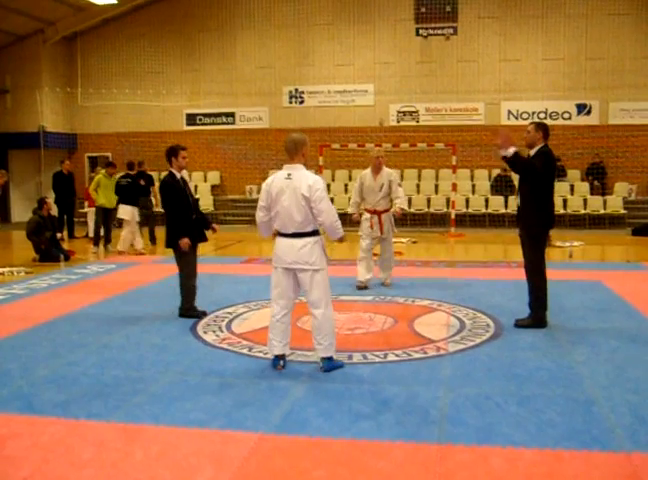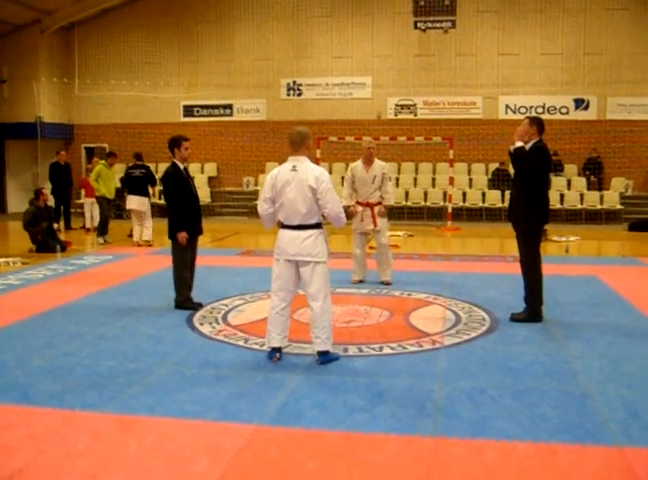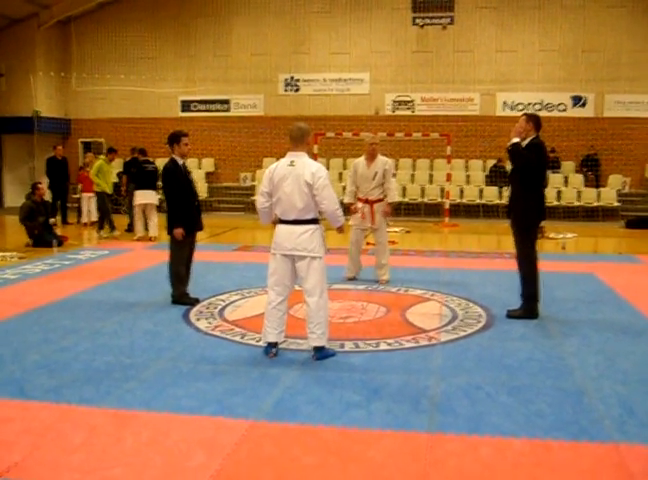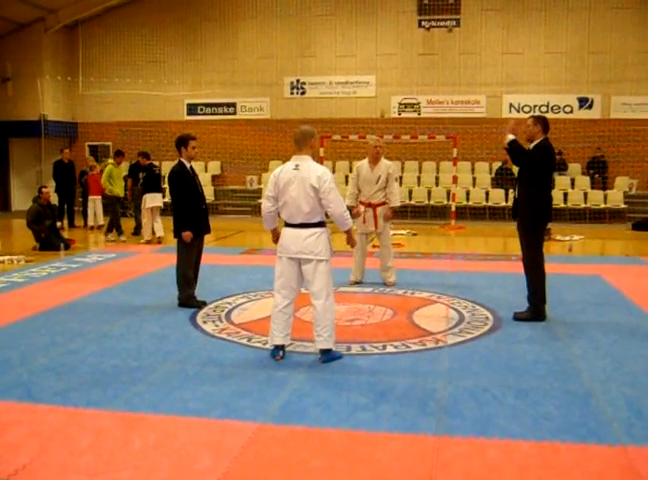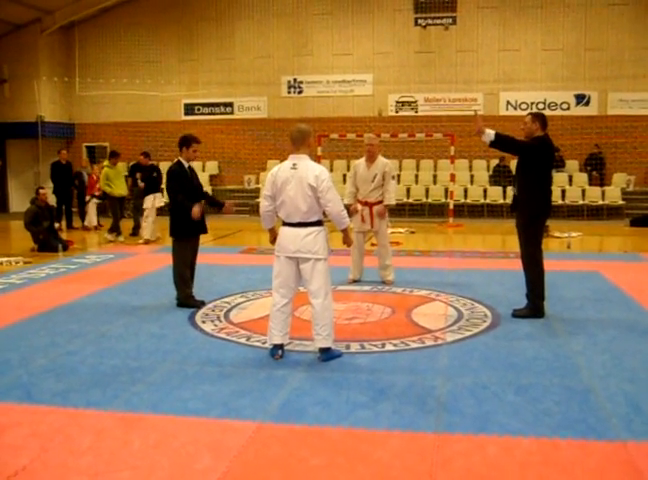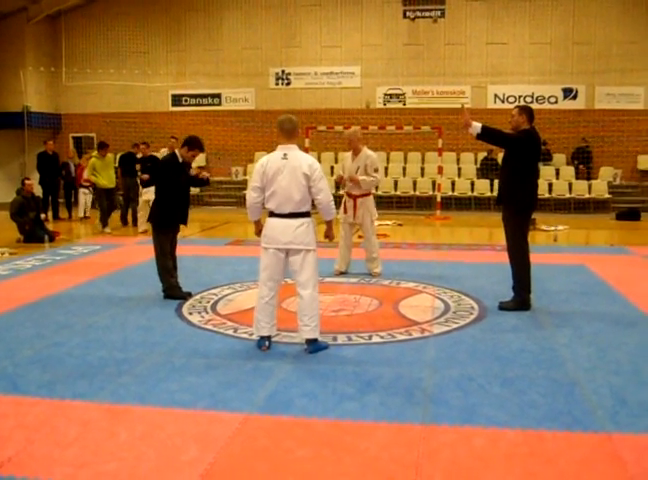
dt=0.4s
person 1, frame 1
left shoulder: (271, 182)
right shoulder: (312, 181)
left elbow: (262, 218)
right elbow: (327, 217)
right wrist: (339, 235)
left hip: (283, 248)
right hip: (309, 248)
left knee: (280, 304)
right knee: (320, 304)
left ankle: (278, 356)
right ankle: (326, 357)
person 1, frame 2
left shoulder: (275, 174)
right shoulder: (318, 173)
left elbow: (265, 210)
right elbow: (333, 209)
right wrist: (341, 222)
left hip: (285, 240)
right hip: (312, 240)
left knee: (280, 296)
right knee: (319, 297)
left ankle: (275, 348)
right ankle: (323, 350)
person 1, frame 3
left shoulder: (273, 169)
right shoulder: (315, 169)
left elbow: (262, 203)
right elbow: (329, 205)
right wrist: (339, 224)
left hip: (283, 234)
right hip: (308, 235)
left knee: (277, 290)
right knee: (315, 292)
left ankle: (271, 343)
right ankle: (318, 346)
person 1, frame 4
left shoulder: (279, 172)
right shoulder: (321, 172)
left elbow: (268, 208)
right elbow: (336, 207)
left wrist: (273, 231)
right wrist: (349, 233)
left hip: (288, 237)
right hip: (314, 238)
left knee: (283, 294)
right knee: (321, 295)
left ankle: (278, 346)
right ankle: (325, 348)
person 1, frame 5
left shoulder: (276, 172)
right shoulder: (318, 171)
left elbow: (266, 207)
right elbow: (333, 206)
left wrist: (271, 231)
right wrist: (346, 232)
left hip: (286, 237)
right hip: (312, 237)
left knee: (281, 293)
right knee: (319, 294)
left ankle: (277, 345)
right ankle: (324, 347)
person 1, frame 6
left shoulder: (265, 163)
right shoulder: (309, 162)
left elbow: (253, 199)
right elbow: (324, 198)
left wrist: (257, 223)
right wrist: (330, 225)
left hip: (274, 228)
right hip: (301, 228)
left knee: (268, 285)
right knee: (307, 286)
left ankle: (264, 336)
right ankle: (311, 339)
person 2, frame 1
left shoulder: (545, 155)
right shoulder: (537, 155)
left elbow: (529, 169)
right elbow: (521, 168)
left wrist: (510, 149)
right wrist: (505, 150)
left hip: (537, 220)
right hip: (532, 218)
left knee: (535, 267)
right knee: (533, 267)
left ankle: (538, 316)
right ankle: (537, 313)
person 2, frame 2
left shoulder: (539, 149)
right shoulder: (531, 150)
left elbow: (525, 167)
right elbow: (519, 166)
left wrist: (519, 144)
right wrist: (516, 146)
left hip: (531, 214)
right hip: (526, 212)
left knee: (530, 261)
right knee: (529, 261)
left ankle: (534, 310)
right ankle: (533, 308)
person 2, frame 3
left shoulder: (536, 146)
right shoulder: (530, 146)
left elbow: (522, 164)
right elbow: (517, 163)
left wrist: (515, 140)
right wrist: (514, 143)
left hip: (528, 210)
right hip: (523, 209)
left knee: (526, 258)
right knee: (525, 257)
left ankle: (530, 307)
right ankle: (529, 304)
person 2, frame 4
left shoulder: (544, 148)
right shoulder: (538, 148)
left elbow: (523, 161)
right elbow: (521, 161)
left wrist: (511, 137)
right wrist: (511, 141)
left hip: (534, 212)
right hip: (530, 210)
left knee: (533, 260)
right knee: (532, 260)
left ankle: (537, 309)
right ankle: (536, 307)
person 2, frame 5
left shoulder: (542, 144)
right shoulder: (536, 145)
left elbow: (516, 146)
right elbow: (517, 147)
left wrist: (486, 133)
right wrist: (486, 133)
left hip: (533, 208)
right hip: (530, 206)
left knee: (531, 256)
right knee: (531, 256)
left ankle: (535, 306)
right ankle: (535, 304)
person 2, frame 6
left shoulder: (528, 137)
right shoulder: (523, 137)
left elbow: (503, 138)
right elbow: (504, 140)
left wrist: (473, 125)
right wrist: (473, 126)
left hip: (519, 201)
right hip: (517, 199)
left knee: (518, 249)
right knee: (517, 248)
left ankle: (522, 298)
right ankle: (521, 296)
person 3, frame 1
left shoulder: (182, 180)
right shoulder: (167, 182)
left elbow: (193, 206)
right elbow: (171, 212)
left wrist: (208, 223)
right wrist: (181, 236)
left hip: (191, 232)
right hip: (181, 235)
left knee: (190, 271)
right knee: (187, 272)
left ankle: (189, 306)
right ankle: (185, 308)
person 3, frame 2
left shoulder: (183, 171)
right shoulder: (171, 173)
right elbow: (173, 204)
left wrist: (196, 224)
right wrist: (180, 229)
left hip: (191, 225)
right hip: (182, 228)
left knee: (189, 264)
right knee: (182, 265)
left ankle: (187, 297)
right ankle: (182, 299)
person 3, frame 3
left shoulder: (182, 167)
right shoulder: (170, 169)
right elbow: (171, 200)
left wrist: (195, 220)
right wrist: (176, 225)
left hip: (189, 222)
right hip: (180, 223)
left knee: (186, 260)
right knee: (178, 260)
left ankle: (182, 292)
right ankle: (178, 294)
person 3, frame 4
left shoulder: (190, 170)
right shoulder: (177, 172)
right elbow: (179, 203)
left wrist: (202, 224)
right wrist: (184, 228)
left hip: (197, 225)
right hip: (188, 227)
left knee: (194, 263)
right knee: (186, 263)
left ankle: (189, 295)
right ankle: (185, 298)
person 3, frame 5
left shoulder: (190, 170)
right shoulder: (174, 171)
left elbow: (200, 193)
right elbow: (176, 196)
left wrist: (220, 205)
right wrist: (191, 208)
left hip: (195, 224)
right hip: (183, 225)
left knee: (190, 262)
right knee: (182, 262)
left ankle: (186, 295)
right ankle: (184, 297)
person 3, frame 6
left shoulder: (184, 163)
right shoulder: (166, 162)
left elbow: (193, 182)
right elbow: (172, 184)
left wrist: (203, 177)
right wrist: (191, 177)
left hip: (174, 215)
right hip: (163, 215)
left knee: (170, 252)
right knee: (164, 253)
left ankle: (173, 286)
right ankle: (170, 288)
person 4, frame 1
left shoulder: (391, 174)
right shoulder: (363, 176)
left elbow: (397, 193)
right elbow: (356, 195)
left wrist: (399, 207)
right wrist: (354, 212)
left hip: (384, 216)
right hip: (368, 217)
left knee: (387, 250)
right knee: (365, 249)
left ankle: (386, 278)
right ankle: (363, 280)
person 4, frame 2
left shoulder: (382, 166)
right shoulder: (353, 167)
left elbow: (386, 188)
right elbow: (348, 188)
left wrist: (385, 206)
right wrist: (349, 205)
left hip: (377, 209)
right hip: (360, 210)
left knee: (383, 243)
right knee: (359, 245)
left ankle: (385, 276)
right ankle: (358, 275)
person 4, frame 3
left shoulder: (386, 162)
right shoulder: (357, 163)
left elbow: (390, 185)
right elbow: (351, 185)
left wrist: (389, 204)
right wrist: (351, 203)
left hip: (378, 206)
right hip: (361, 206)
left knee: (381, 242)
right knee: (355, 240)
left ankle: (382, 275)
right ankle: (352, 272)
person 4, frame 4
left shoulder: (388, 166)
right shoulder: (359, 166)
left elbow: (392, 189)
right elbow: (353, 188)
left wrist: (390, 208)
right wrist: (353, 206)
left hip: (381, 210)
right hip: (363, 210)
left knee: (385, 245)
right knee: (360, 245)
left ankle: (388, 277)
right ankle: (356, 276)
person 4, frame 5
left shoulder: (385, 164)
right shoulder: (357, 165)
left elbow: (389, 187)
right elbow: (351, 186)
left wrist: (385, 206)
right wrist: (351, 204)
left hip: (377, 208)
right hip: (360, 208)
left knee: (383, 243)
right knee: (357, 243)
left ankle: (387, 275)
right ankle: (355, 274)
person 4, frame 6
left shoulder: (370, 156)
right shoulder: (347, 157)
left elbow: (375, 178)
left wrist: (358, 179)
right wrist: (340, 179)
left hip: (364, 201)
right hip: (348, 200)
left knee: (369, 235)
right knee: (345, 235)
left ankle: (374, 267)
right ankle: (341, 266)
